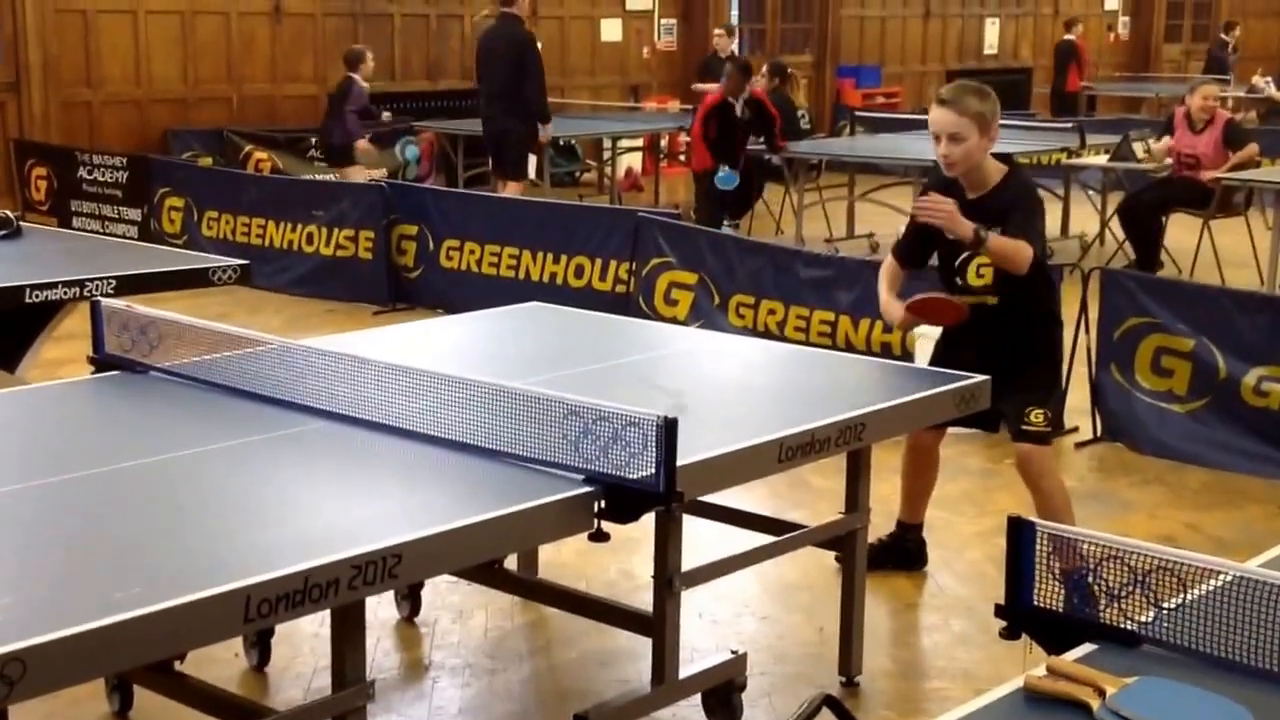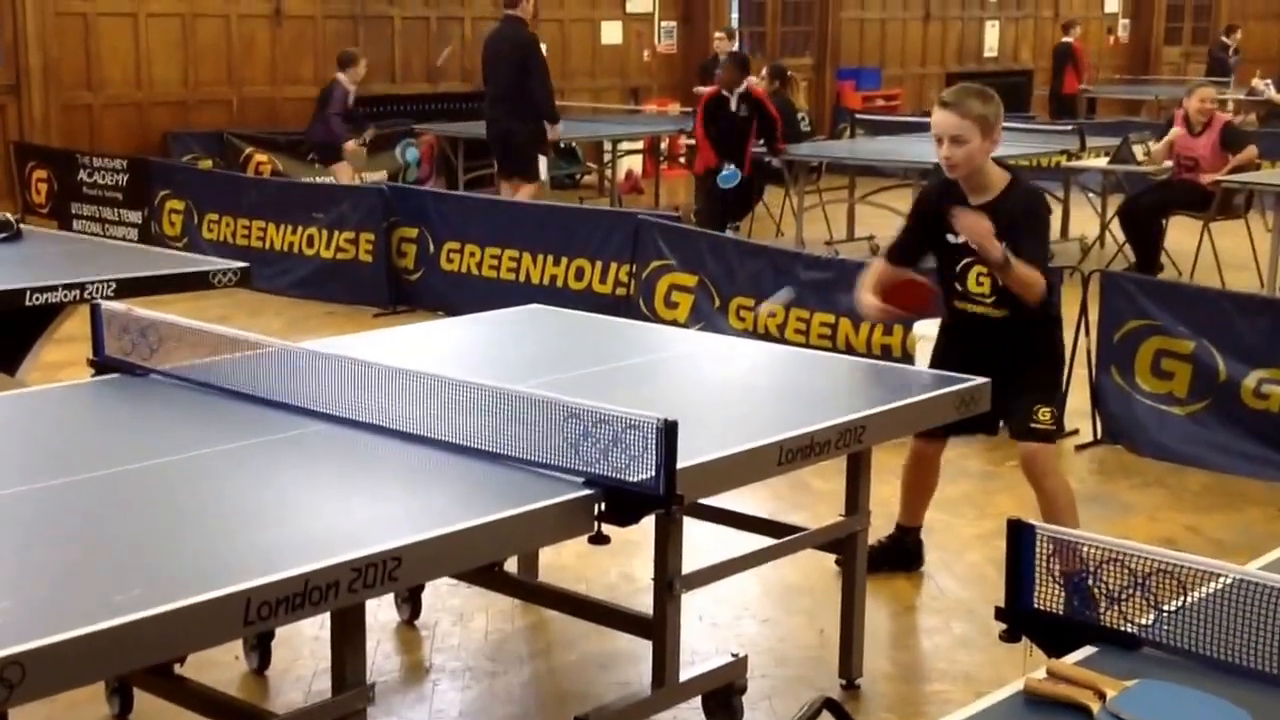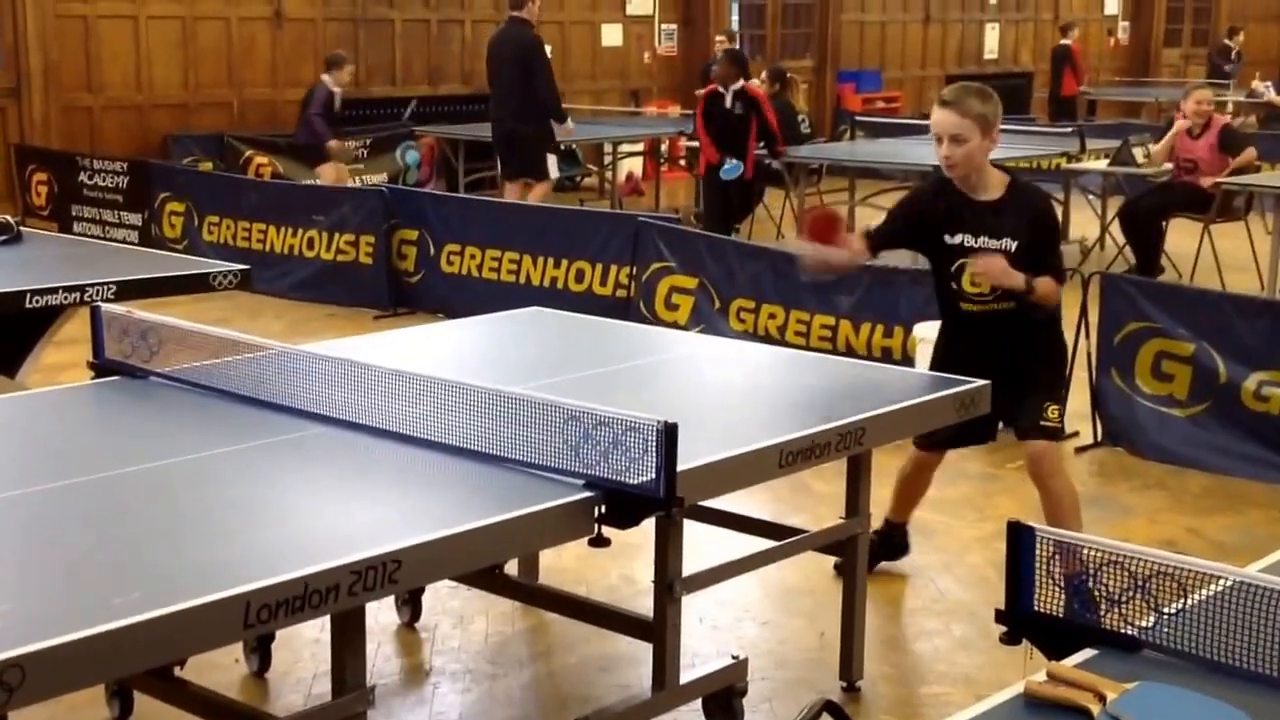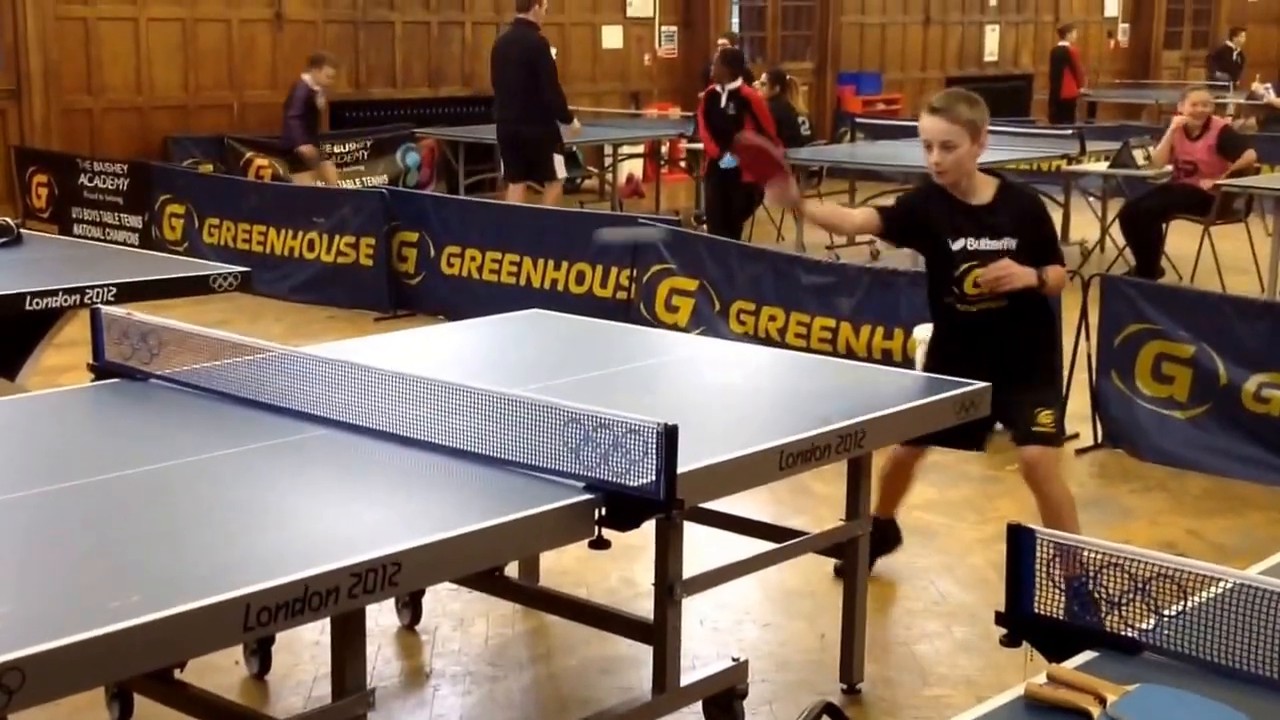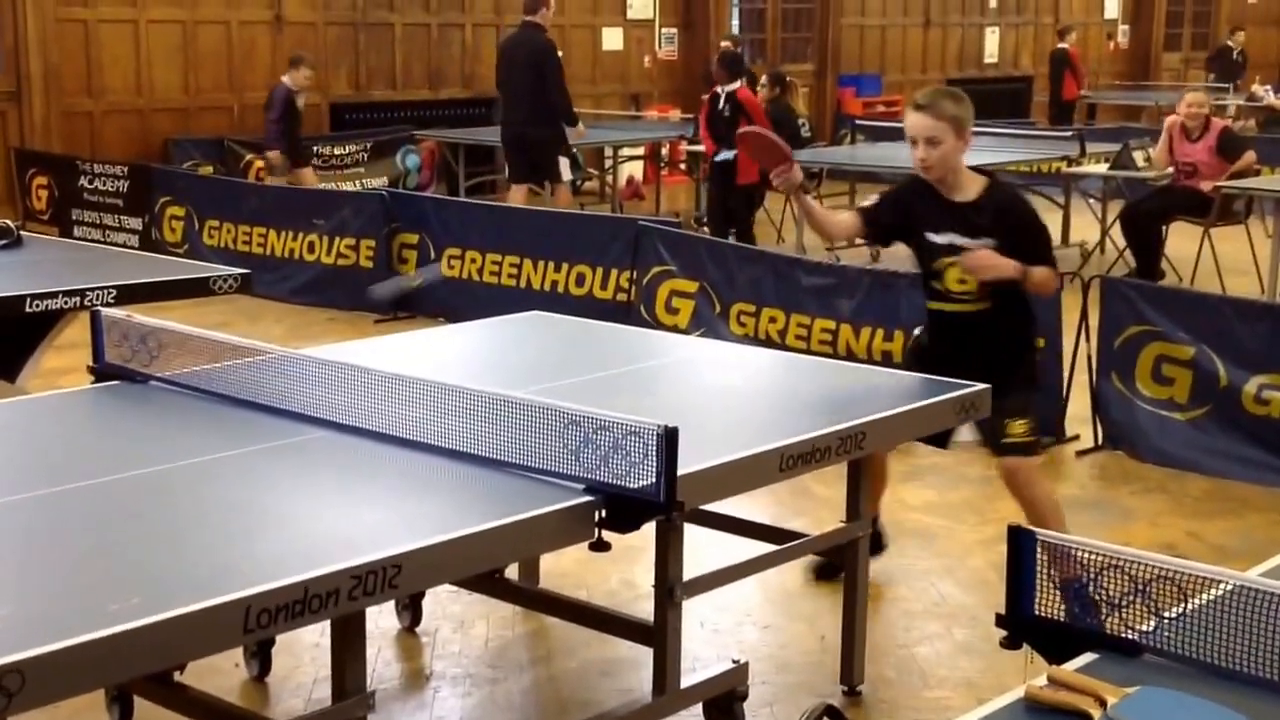
dt=0.1s
person 1, frame 1
left shoulder: (1019, 193)
right shoulder: (937, 193)
left elbow: (1023, 259)
right elbow: (897, 263)
left wrist: (967, 230)
right wrist: (890, 300)
left hip: (1027, 345)
right hip: (963, 338)
left knee: (1032, 455)
right knee: (921, 433)
left ankle: (1074, 576)
right ankle: (907, 540)
person 1, frame 2
left shoulder: (1026, 203)
right shoulder: (935, 199)
left elbow: (1035, 293)
right elbow: (891, 261)
left wrist: (998, 254)
right wrist: (869, 296)
left hip: (1029, 349)
right hip: (961, 344)
left knee: (1036, 456)
right knee: (924, 443)
left ankle: (1075, 573)
right ankle: (905, 541)
person 1, frame 3
left shoulder: (1031, 205)
right shoulder: (928, 200)
left elbow: (1054, 292)
right elbow: (867, 244)
left wrist: (1019, 281)
right wrist: (827, 254)
left hip: (1030, 352)
right hip: (960, 348)
left knee: (1042, 455)
right knee: (924, 453)
left ankle: (1075, 580)
right ankle: (889, 535)
person 1, frame 4
left shoulder: (1024, 205)
right shoulder: (925, 203)
left elbow: (1058, 275)
right elbow: (863, 221)
left wrist: (1029, 278)
right wrist: (801, 204)
left hip: (1025, 353)
right hip: (954, 350)
left knee: (1039, 461)
right knee: (904, 450)
left ankle: (1076, 582)
right ankle: (880, 529)
person 1, frame 5
left shoulder: (1008, 205)
right shoulder: (911, 197)
left elbow: (1047, 277)
right elbow: (846, 227)
left wrist: (1011, 270)
right wrist: (800, 195)
left hip: (1005, 356)
right hip: (938, 348)
left knee: (1019, 468)
left ankle: (1072, 585)
right ankle: (866, 534)
person 2, frame 1
left shoulder: (485, 37)
right shoulder: (523, 36)
right elbow: (535, 84)
right wrist: (545, 119)
left hip: (491, 119)
right hip: (518, 120)
left knee: (503, 179)
right knee: (516, 181)
person 2, frame 2
left shoulder: (491, 39)
right shoulder: (526, 38)
right elbow: (540, 85)
right wrist: (553, 119)
left hip: (496, 121)
right hip: (525, 122)
left knee: (507, 180)
right knee: (532, 181)
person 2, frame 3
left shoulder: (496, 40)
right shoulder: (531, 40)
right elbow: (545, 86)
right wrist: (562, 118)
left hip: (501, 122)
right hip: (530, 123)
left knee: (511, 181)
right knee: (544, 180)
person 2, frame 4
left shoulder: (500, 43)
right shoulder: (537, 42)
right elbow: (550, 88)
right wrist: (568, 119)
left hip: (507, 124)
right hip: (537, 125)
left knee: (515, 183)
right knee: (554, 180)
person 2, frame 5
left shoulder: (506, 44)
right shoulder: (544, 44)
left elbow: (501, 85)
right elbow: (557, 91)
right wrist: (573, 122)
left hip: (512, 126)
right hip: (544, 127)
left knee: (518, 185)
right knee: (560, 183)
person 3, frame 1
left shoulder: (1224, 122)
right shoulder: (1177, 117)
left elbow: (1252, 149)
right elbow: (1157, 155)
left wrist: (1220, 171)
right wrist: (1161, 147)
left hip: (1205, 187)
right hip: (1177, 178)
left knee: (1148, 204)
right knee: (1127, 207)
left ankle: (1149, 265)
right ankle: (1144, 260)
person 3, frame 2
left shoulder: (1223, 125)
right shoulder: (1177, 119)
left elbow: (1251, 152)
right elbow: (1156, 158)
left wrist: (1220, 174)
right wrist: (1169, 139)
left hip: (1205, 190)
right hip: (1178, 181)
left knee: (1148, 206)
right knee: (1127, 209)
left ankle: (1149, 268)
right ankle: (1145, 263)
person 3, frame 3
left shoulder: (1221, 127)
right shoulder: (1176, 122)
left elbow: (1250, 154)
right elbow: (1156, 160)
left wrist: (1220, 177)
right wrist: (1171, 134)
left hip: (1205, 192)
right hip: (1178, 184)
left knee: (1148, 209)
right knee: (1128, 211)
left ankle: (1149, 270)
right ankle: (1144, 265)
person 3, frame 4
left shoulder: (1220, 129)
right shoulder: (1177, 126)
left elbow: (1250, 156)
right elbow: (1158, 162)
left wrist: (1220, 180)
right wrist: (1171, 132)
left hip: (1206, 194)
right hip: (1178, 186)
left knee: (1148, 211)
right knee: (1129, 212)
left ankle: (1149, 272)
right ankle: (1144, 267)
person 3, frame 5
left shoulder: (1220, 131)
right shoulder: (1175, 128)
left elbow: (1250, 157)
right elbow: (1159, 165)
left wrist: (1220, 182)
right wrist: (1166, 131)
left hip: (1206, 196)
right hip: (1178, 187)
left knee: (1148, 212)
right knee: (1129, 213)
left ankle: (1150, 273)
right ankle: (1144, 268)
person 4, frame 1
left shoulder: (757, 99)
right shoulder: (712, 101)
left elbow: (772, 121)
right elbow: (697, 133)
left wrist: (774, 145)
right wrist: (712, 164)
left hip: (734, 163)
right hip: (707, 163)
left knee: (722, 206)
right knee: (707, 212)
person 4, frame 2
left shoulder: (755, 96)
right shoulder: (711, 98)
left elbow: (773, 122)
right elbow: (700, 131)
left wrist: (774, 147)
right wrist: (715, 161)
left hip: (739, 165)
right hip: (710, 166)
left knee: (730, 211)
right knee: (708, 215)
person 4, frame 3
left shoulder: (752, 95)
right shoulder: (709, 95)
left elbow: (769, 125)
right elbow: (701, 129)
left wrist: (774, 149)
right wrist: (717, 156)
left hip: (742, 166)
right hip: (713, 165)
left knee: (733, 214)
right knee: (712, 217)
person 4, frame 4
left shoulder: (748, 96)
right shoulder: (710, 95)
left elbow: (766, 126)
right elbow: (703, 127)
right wrist: (716, 151)
left hip: (742, 168)
right hip: (716, 167)
left knee: (737, 217)
right knee: (715, 217)
person 4, frame 5
left shoulder: (744, 98)
right shoulder: (714, 96)
left elbow: (763, 129)
right elbow: (705, 126)
right wrist: (713, 149)
left hip: (742, 170)
right hip: (718, 168)
left knee: (742, 220)
right knee: (716, 219)
